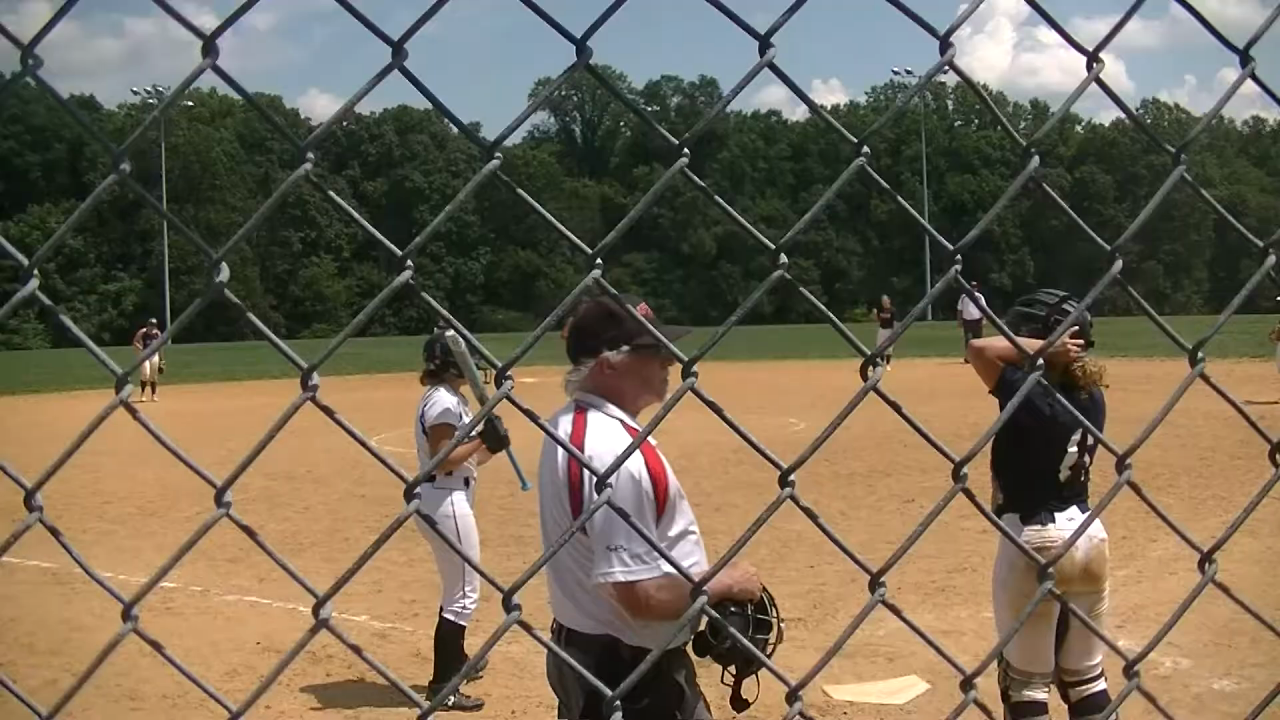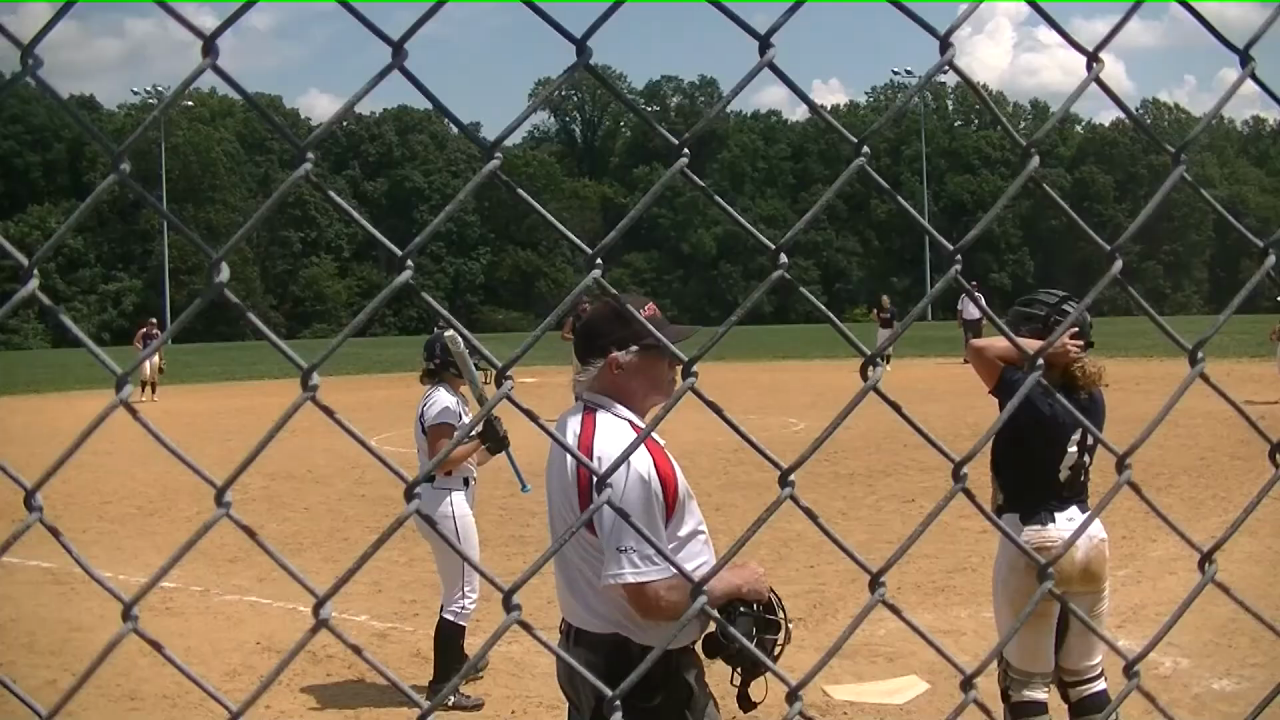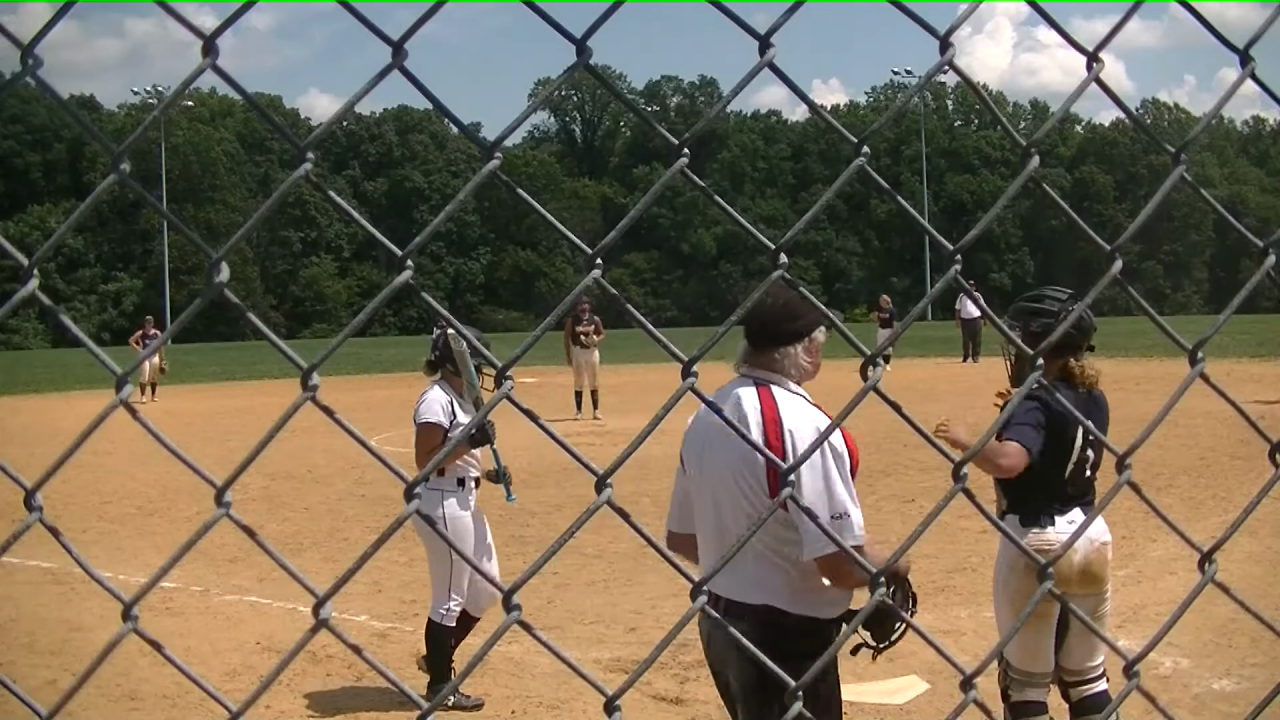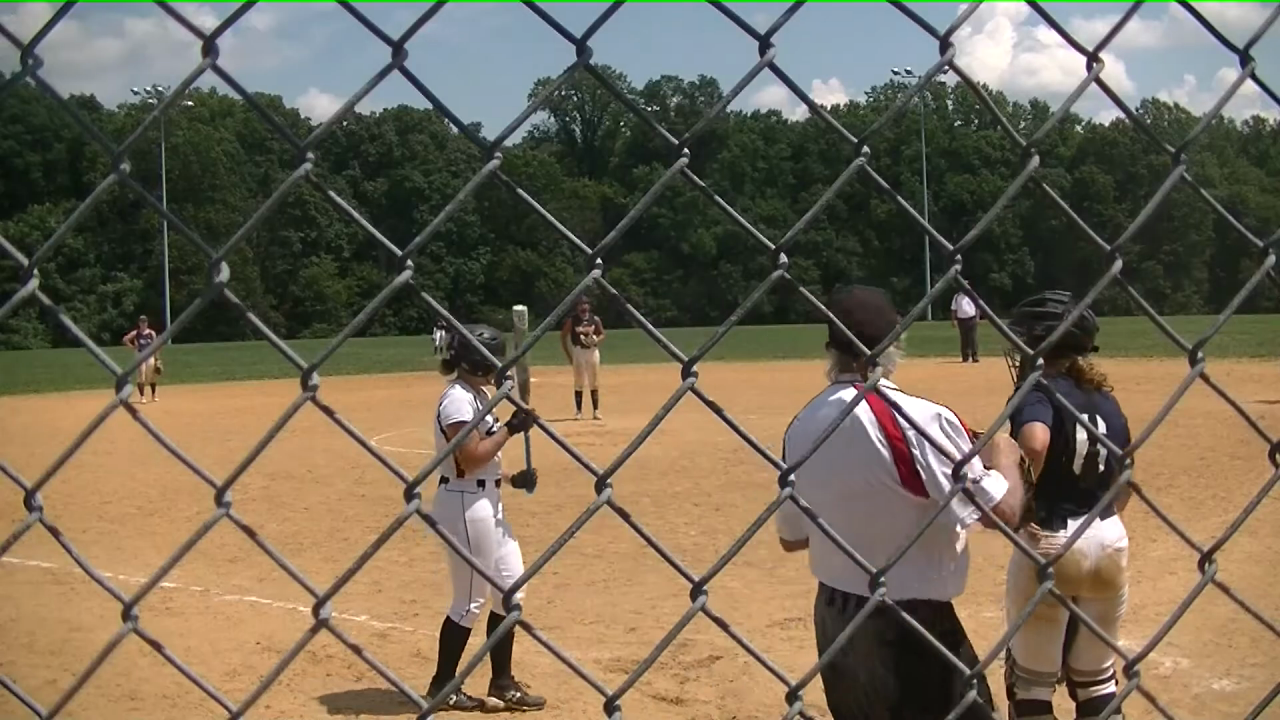
dt=0.4s
person 1, frame 1
left shoulder: (568, 426)
right shoulder: (620, 452)
right elbow: (642, 595)
left wrist: (706, 575)
right wrist: (726, 581)
left hip: (584, 654)
right hip: (629, 669)
person 1, frame 2
left shoulder: (576, 425)
right shoulder: (629, 456)
right elbow: (651, 596)
left wrist: (718, 576)
right wrist: (736, 581)
left hip: (591, 650)
right hip: (641, 669)
person 1, frame 3
left shoulder: (707, 416)
right shoulder: (807, 430)
left elbow: (681, 538)
right elbow: (842, 564)
right wrist: (890, 563)
left hip: (721, 623)
right hip: (784, 636)
person 1, frame 4
left shoulder: (803, 425)
right shoulder: (917, 421)
left elbow: (792, 536)
right elbow: (1003, 510)
right wrist: (1003, 450)
left hip: (835, 616)
right hip: (909, 626)
person 2, frame 1
left shoulder: (1032, 398)
right shoulder: (1091, 398)
left elbow: (978, 349)
left wrist: (1042, 349)
right wrist: (1056, 355)
left hip: (1033, 542)
right hip: (1088, 537)
left knee: (1025, 680)
right knee: (1085, 675)
person 2, frame 2
left shoulder: (1032, 399)
right shoulder: (1091, 398)
left elbow: (978, 347)
left wrist: (1042, 349)
right wrist: (1054, 356)
left hip: (1032, 541)
right hip: (1087, 536)
left knee: (1025, 680)
right knee: (1085, 674)
person 2, frame 3
left shoulder: (1036, 401)
right shoulder: (1094, 399)
left elbow: (1005, 461)
left wrist: (964, 440)
left hip: (1034, 545)
right hip: (1092, 538)
left knee: (1024, 680)
right knee: (1086, 675)
person 2, frame 4
left shoulder: (1039, 392)
right shoulder: (1107, 402)
left elbow: (1034, 442)
right elbow: (1123, 484)
left wrist: (1022, 501)
left hip: (1050, 544)
right hip: (1109, 541)
left knee: (1029, 681)
right knee: (1095, 676)
person 3, frame 1
left shoulder: (448, 398)
right shoulder: (443, 401)
right elbow: (444, 462)
left wrist: (489, 447)
right wrist: (482, 438)
left hip: (447, 500)
right hip: (446, 503)
left knee: (459, 587)
right knee: (463, 593)
left ankle: (455, 661)
right ankle: (441, 686)
person 3, frame 2
left shoulder: (452, 398)
right shoulder: (442, 401)
right elbow: (442, 461)
left wrist: (488, 449)
right wrist: (482, 439)
left hip: (455, 500)
right hip: (446, 503)
left knee: (462, 587)
right knee: (463, 594)
left ankle: (454, 659)
right ankle: (441, 684)
person 3, frame 3
left shoulder: (465, 398)
right shoulder: (435, 400)
right elbow: (426, 460)
left wrist: (486, 472)
right wrist: (471, 442)
left hip: (466, 500)
right hip: (443, 503)
left knee: (486, 590)
right knee: (449, 598)
left ankle: (437, 660)
right ankle: (439, 687)
person 3, frame 4
left shoulder: (478, 396)
right shoulder: (458, 400)
right elbow: (470, 459)
left wrist: (513, 477)
right wrist: (509, 429)
left hip: (487, 502)
right hip: (465, 506)
left knee: (510, 591)
right knee: (470, 600)
left ankle: (503, 684)
right ankle: (442, 686)
